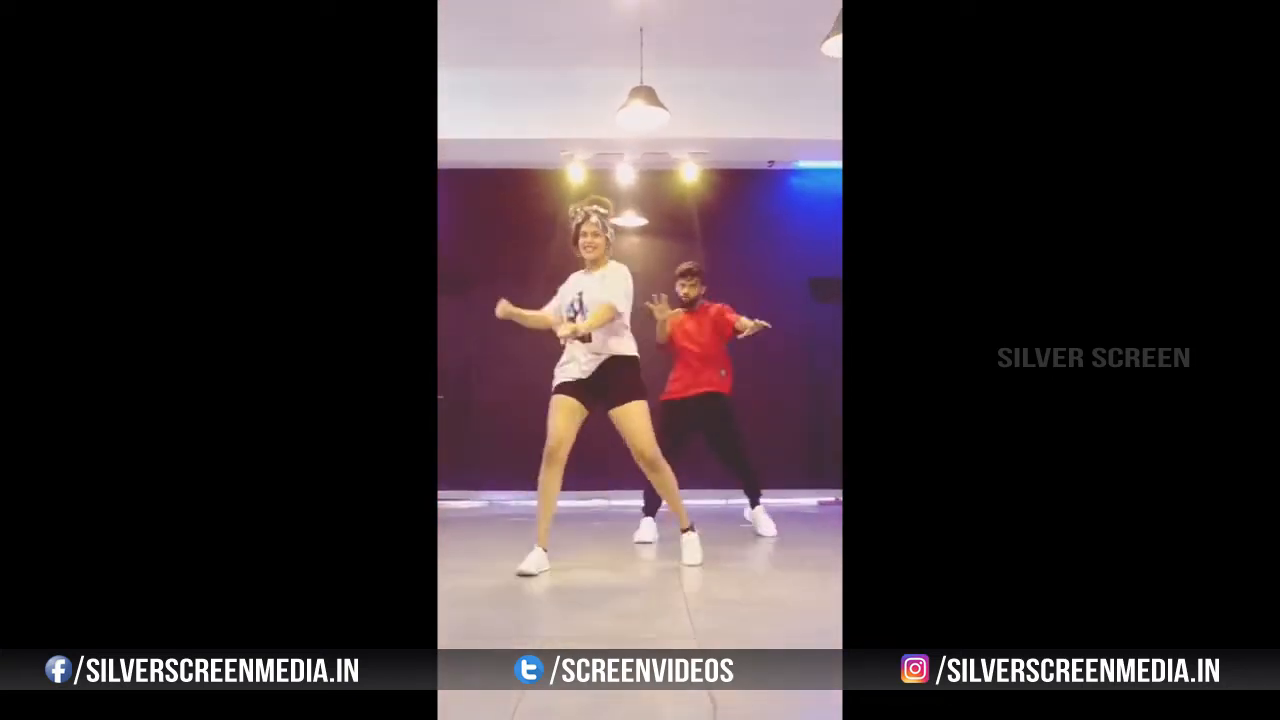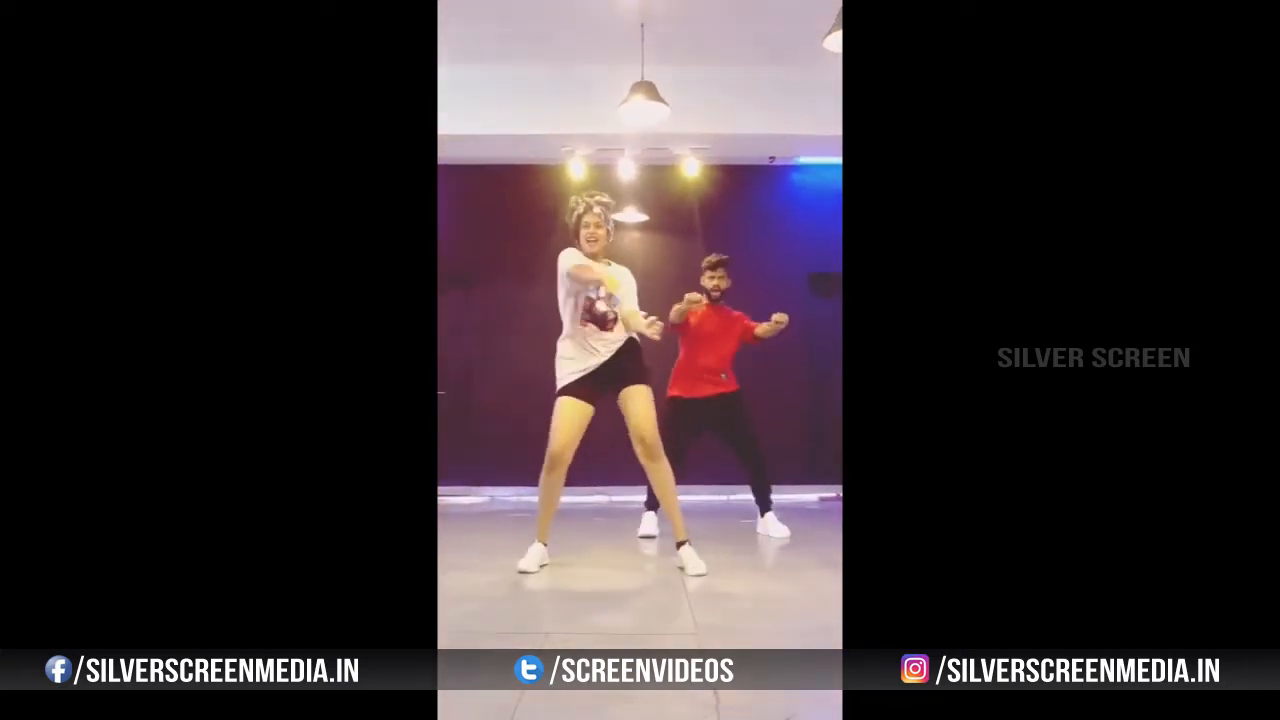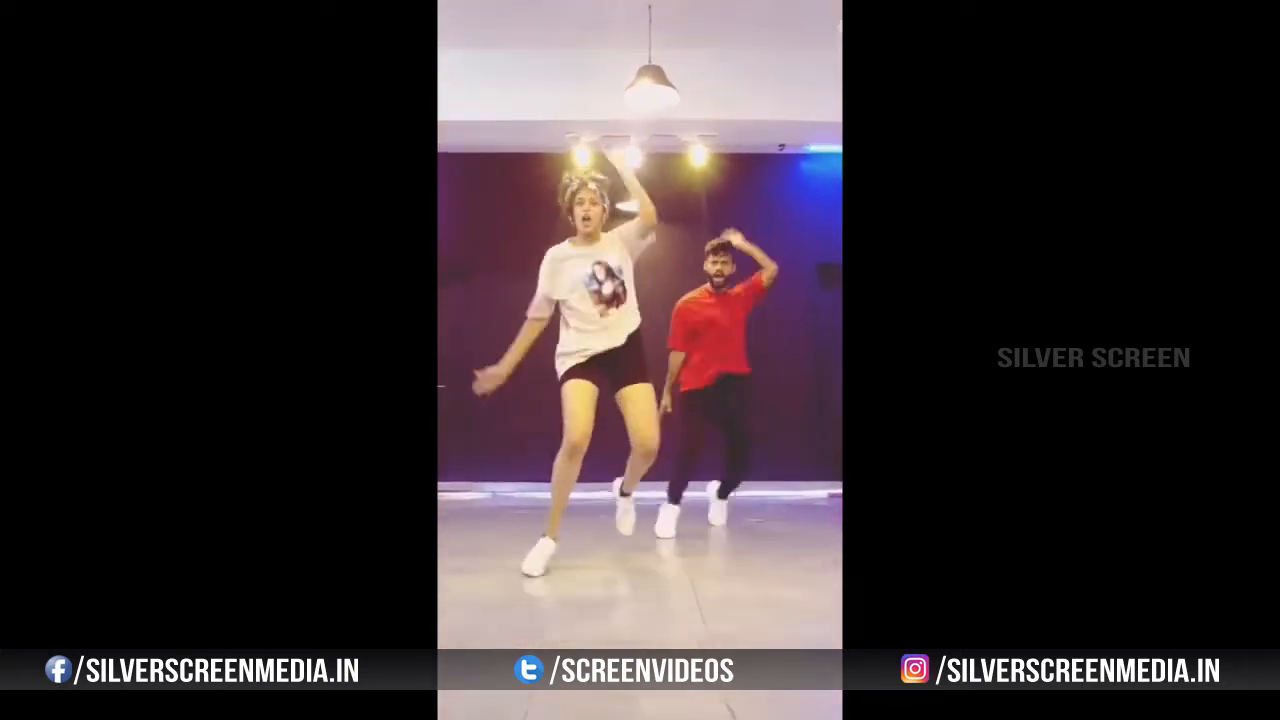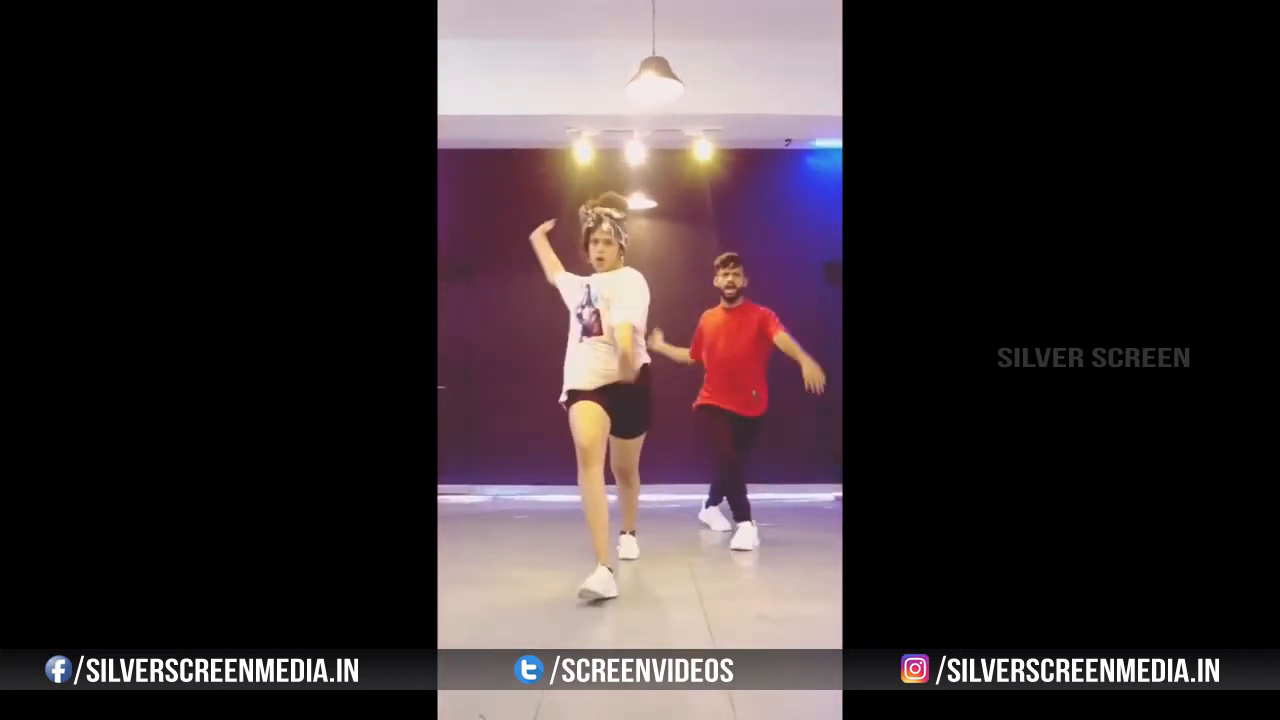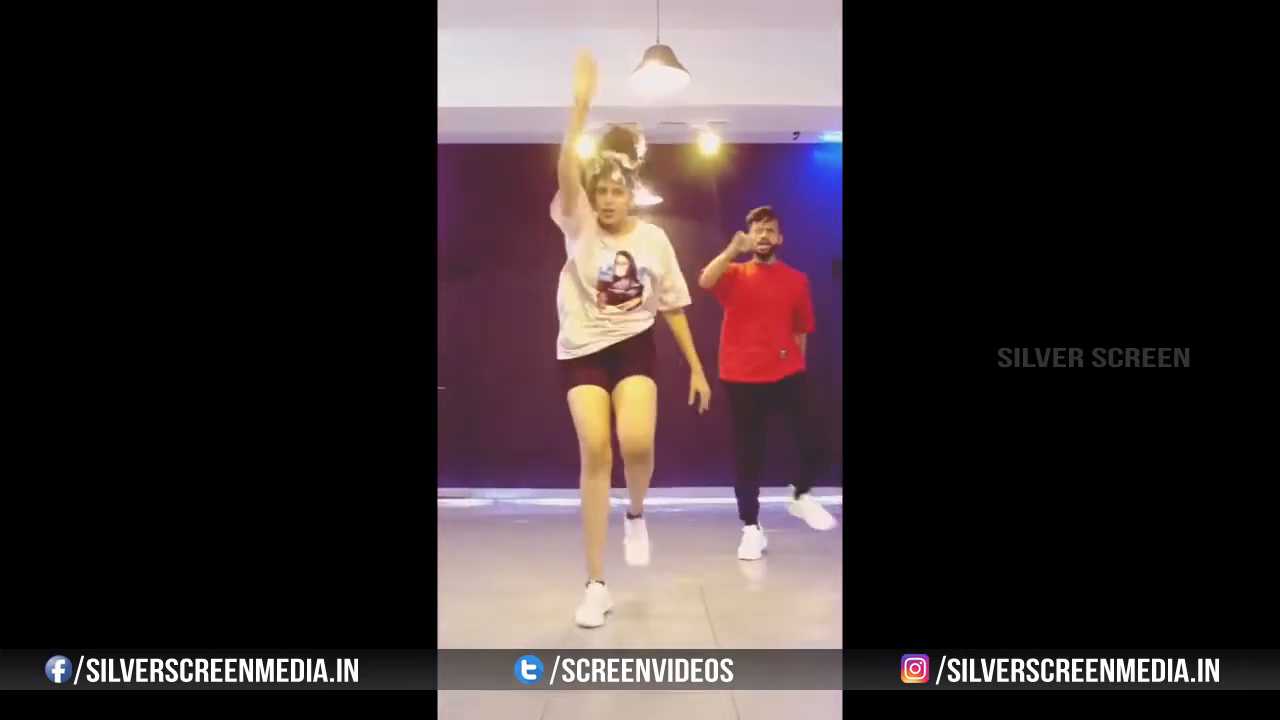
dt=0.3s
person 1, frame 1
left shoulder: (618, 273)
right shoulder: (572, 282)
left elbow: (606, 311)
right elbow: (545, 319)
left wrist: (577, 328)
right wrist: (513, 312)
left hip: (616, 367)
right hip: (574, 371)
left knee: (647, 454)
right knee: (553, 451)
left ankle: (687, 530)
right ankle: (540, 550)
person 1, frame 2
left shoulder: (624, 275)
right shoulder: (569, 258)
left elbow: (629, 320)
right elbow: (581, 270)
left wrist: (645, 325)
right wrist: (607, 278)
left hip: (625, 360)
right hip: (580, 367)
left knee: (649, 444)
right knee: (558, 453)
left ankle: (682, 543)
right ankle: (540, 543)
person 1, frame 3
left shoulder: (621, 242)
right shoulder: (558, 257)
left elbow: (650, 216)
right elbow: (537, 316)
left wrist: (623, 169)
right wrist: (505, 365)
left hip: (626, 347)
right hip: (580, 354)
left knee: (648, 443)
right knee: (576, 441)
left ankle: (626, 488)
right ankle: (549, 537)
person 1, frame 4
left shoulder: (631, 282)
right shoulder: (578, 284)
left elbow: (629, 337)
right elbow: (551, 261)
left wrist: (625, 360)
left hip: (626, 385)
right hip: (582, 384)
left knee: (625, 471)
right knee: (588, 455)
left ankle: (629, 531)
right ankle: (603, 572)
person 1, frame 5
left shoulder: (654, 239)
right shoulder: (578, 221)
left elbow: (674, 307)
right elbow: (565, 172)
left wrist: (696, 367)
right wrist: (580, 103)
left hip: (633, 345)
right hip: (583, 349)
left knee: (637, 443)
right knee: (595, 450)
left ankle: (636, 513)
right ankle: (596, 583)
person 2, frame 1
left shoulder: (719, 312)
right shoulder: (672, 319)
left elbow: (741, 323)
right elbow: (663, 342)
left wrist: (750, 325)
right wrist: (661, 319)
left hip: (714, 396)
right hip: (678, 398)
left knee: (734, 455)
right knee: (661, 458)
left ankle: (756, 508)
right ankle: (648, 519)
person 2, frame 2
left shoulder: (736, 318)
right shoulder: (690, 307)
left elbow: (759, 333)
right elbow: (676, 319)
left wrist: (777, 324)
right wrist: (688, 305)
left hip: (725, 396)
right hip: (686, 395)
left knee: (752, 453)
right knee: (671, 455)
left ankle: (766, 515)
right ankle: (650, 513)
person 2, frame 3
left shoulder: (740, 297)
right shoulder: (687, 305)
left elbow: (772, 270)
right elbow: (678, 351)
left wrist: (743, 244)
right wrist: (667, 392)
left hip: (733, 383)
right hip: (697, 386)
left knee: (741, 449)
right knee: (689, 446)
left ankle: (721, 495)
right ankle: (671, 507)
person 2, frame 4
left shoulder: (761, 315)
right shoulder: (706, 321)
left elbow: (782, 339)
right elbow: (695, 357)
left wrist: (805, 361)
right wrist: (663, 349)
left hip: (752, 406)
right hip: (715, 405)
left knee: (731, 463)
right knee: (729, 459)
left ankle: (710, 507)
right ankle: (745, 525)
person 2, frame 5
left shoulder: (797, 280)
right shoulder: (734, 274)
left elbow: (801, 330)
right elbow: (705, 282)
left wrist: (800, 361)
right wrist: (731, 251)
left hip: (788, 375)
right hip: (742, 377)
left knee: (811, 441)
right knee: (747, 453)
left ankle: (801, 496)
right ankle: (751, 528)
